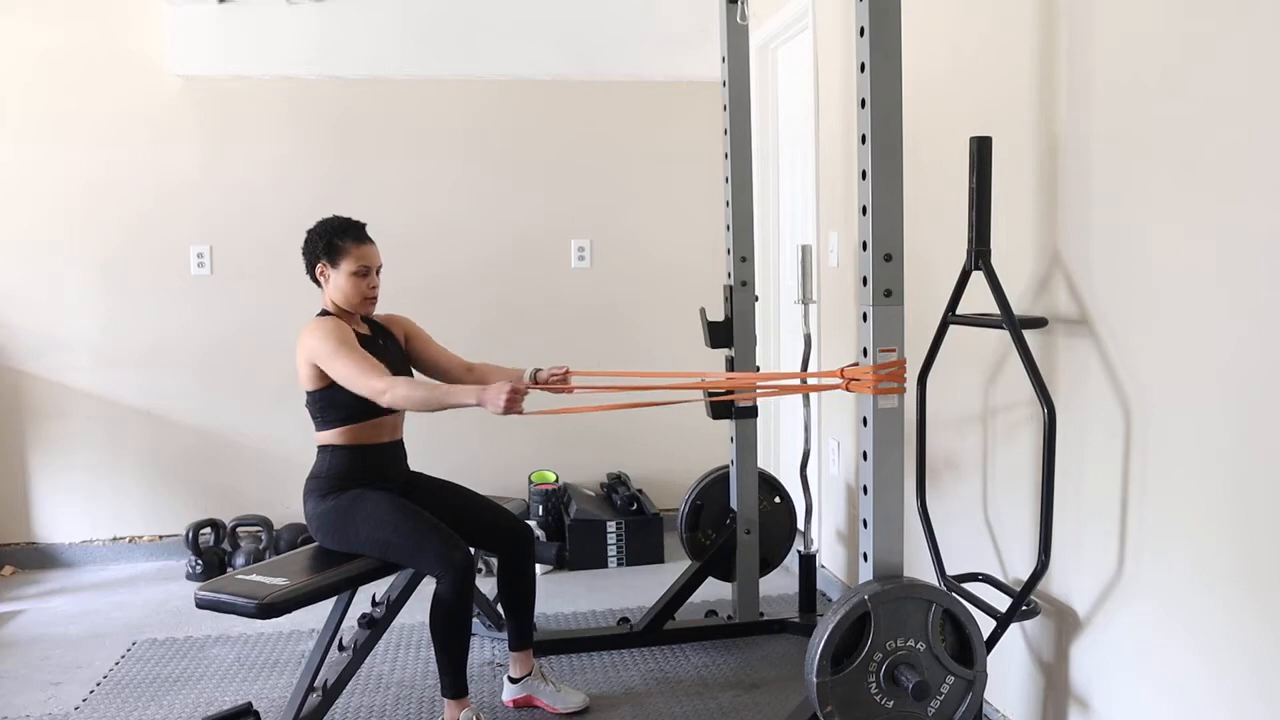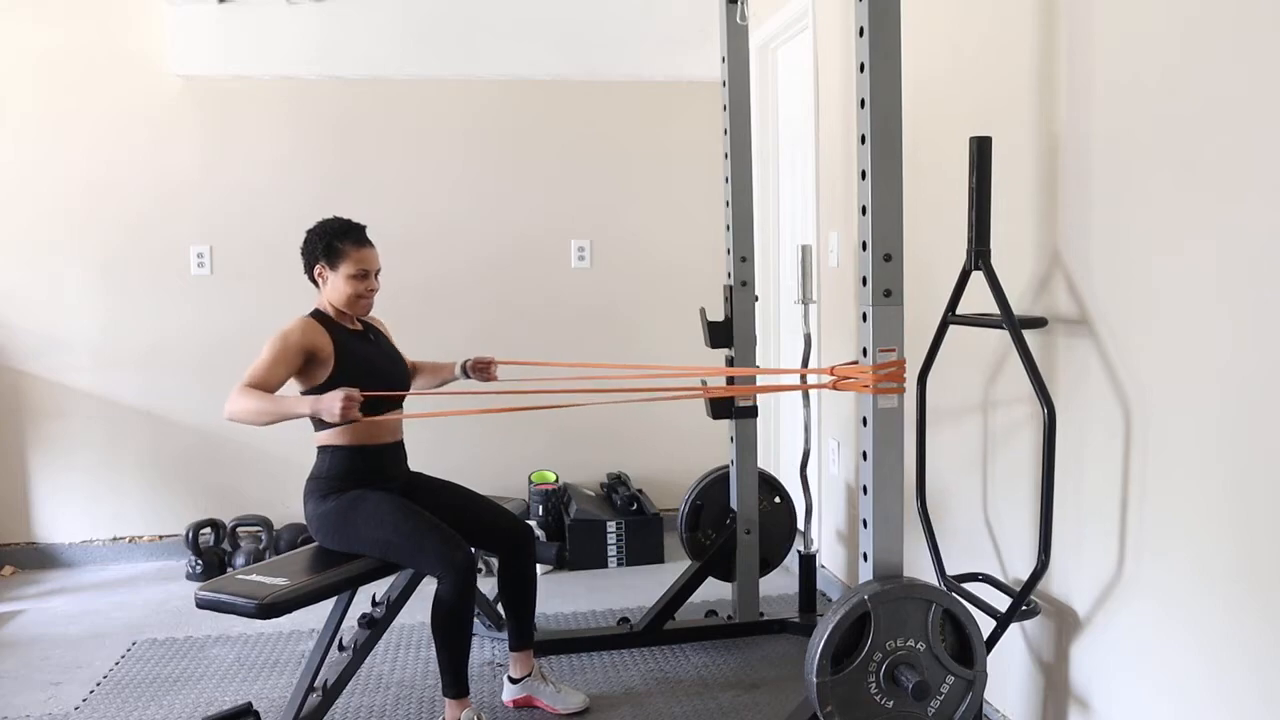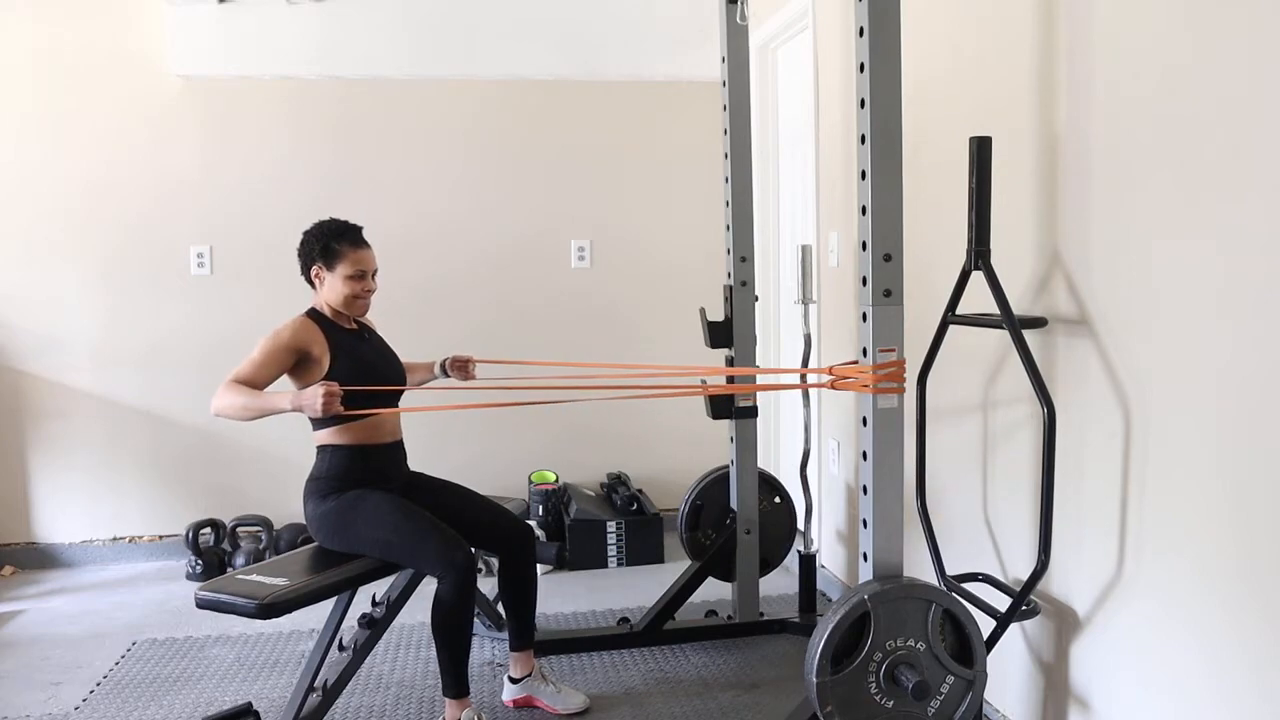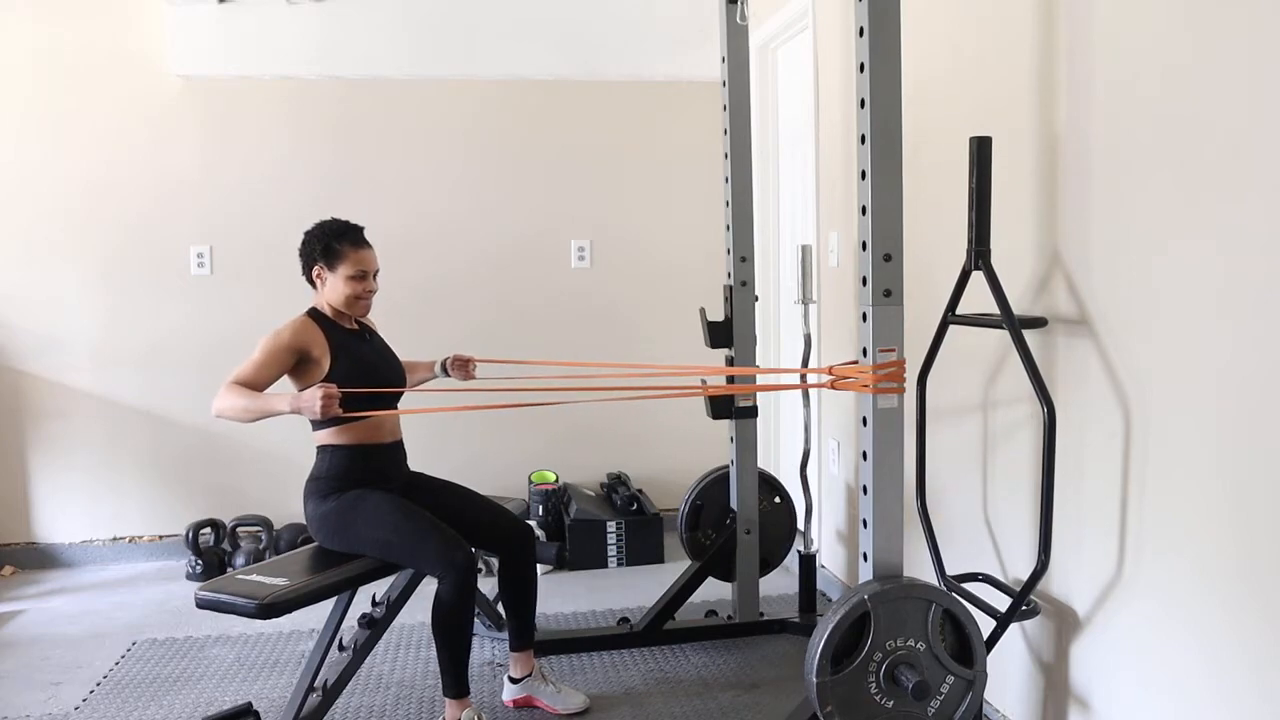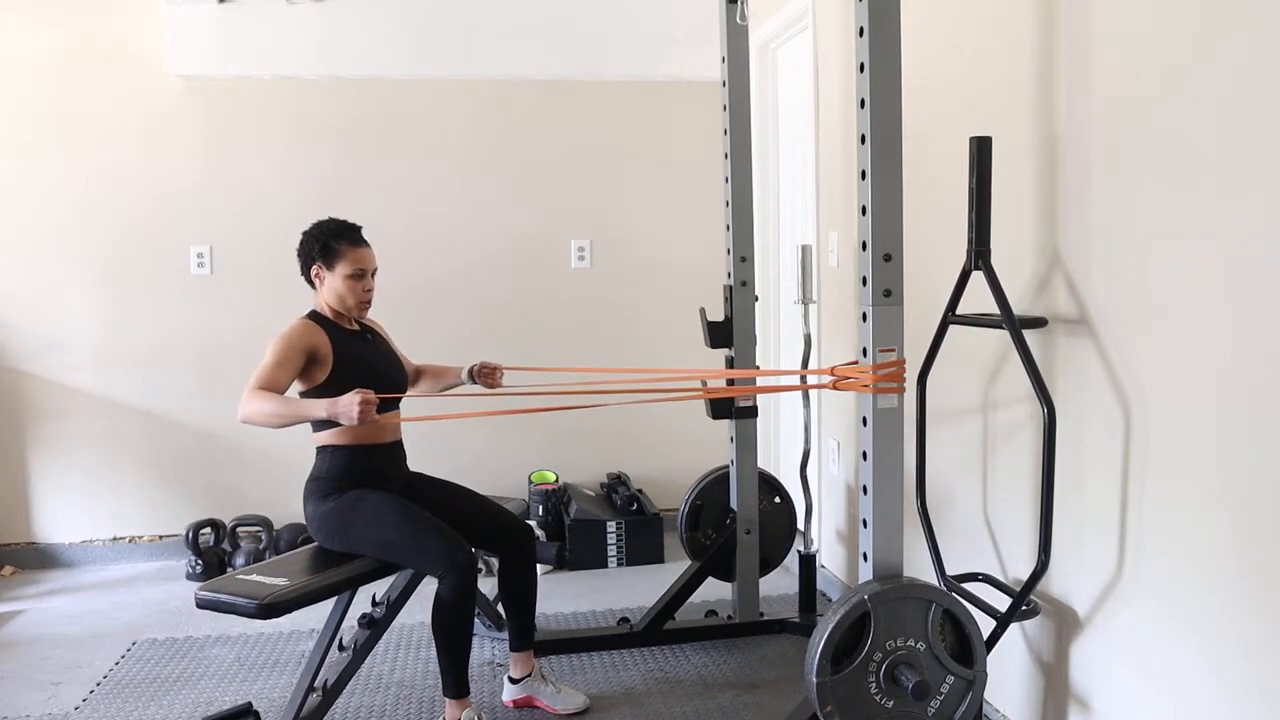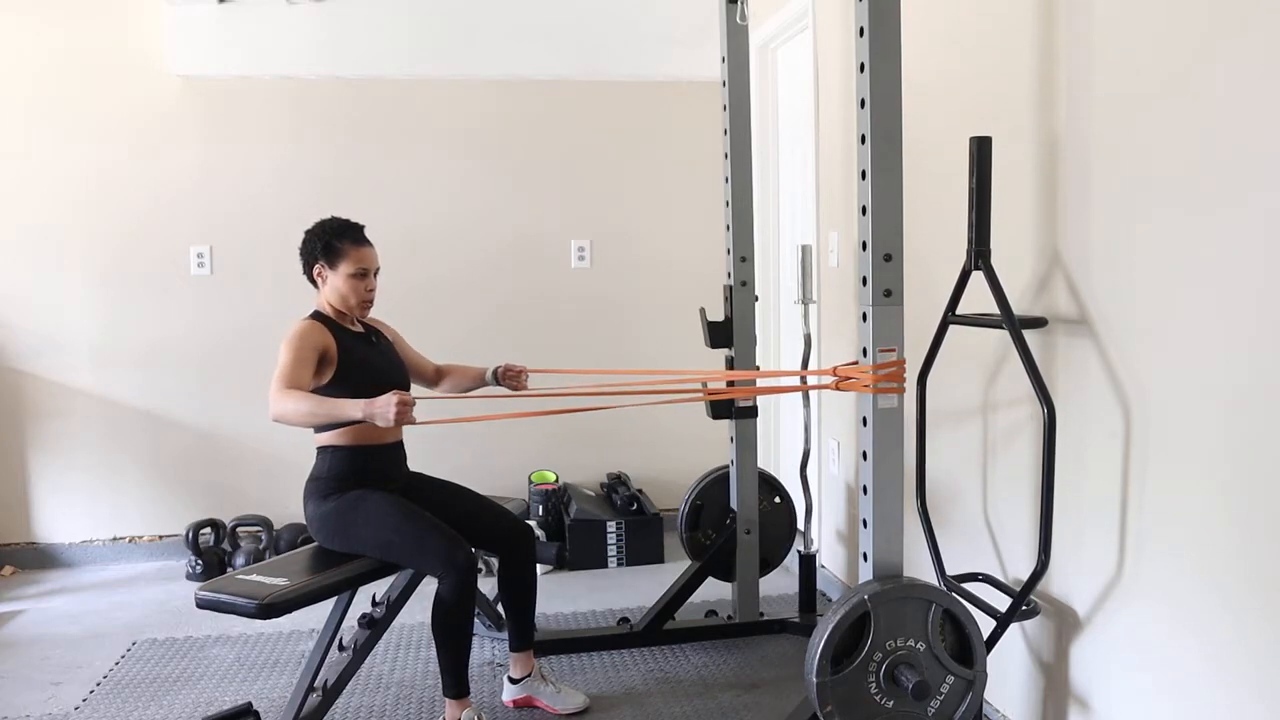
dt=0.4s
person 1, frame 1
left shoulder: (393, 328)
right shoulder: (321, 334)
left elbow: (463, 370)
right elbow: (388, 391)
left wrist: (532, 376)
right wrist: (480, 397)
left hip: (396, 479)
right hip: (341, 495)
left knee: (515, 535)
right knee: (453, 562)
left ankle: (522, 676)
person 1, frame 2
left shoulder: (373, 329)
right shoulder: (303, 335)
left elbow: (409, 376)
right elbow: (239, 404)
left wrist: (463, 369)
right wrist: (317, 404)
left hip: (397, 479)
right hip: (342, 493)
left knee: (517, 535)
right knee: (455, 562)
left ankle: (522, 676)
person 1, frame 3
left shoulder: (363, 328)
right shoulder: (301, 333)
right elbow: (224, 399)
left wrist: (441, 369)
right wrist: (297, 399)
left hip: (397, 479)
right hip: (342, 494)
left knee: (516, 535)
right knee: (456, 562)
left ankle: (522, 676)
person 1, frame 4
left shoulder: (365, 328)
right shoulder: (300, 334)
right elbow: (226, 400)
left wrist: (442, 368)
right wrist: (295, 402)
left hip: (396, 479)
right hip: (342, 494)
left knee: (515, 535)
right knee: (456, 562)
left ankle: (523, 677)
person 1, frame 5
left shoulder: (369, 331)
right shoulder: (304, 335)
left elbow: (413, 377)
right elbow: (251, 405)
left wrist: (467, 374)
right wrist: (331, 407)
left hip: (396, 479)
right hip: (341, 494)
left knee: (516, 535)
right knee: (456, 561)
left ankle: (523, 676)
person 1, frame 6
left shoulder: (377, 331)
right shoulder: (310, 335)
left elbow: (436, 376)
right elbow: (281, 404)
left wrist: (492, 376)
right wrist: (366, 408)
left hip: (396, 479)
right hip: (342, 495)
left knee: (516, 535)
right knee: (456, 561)
left ankle: (522, 677)
